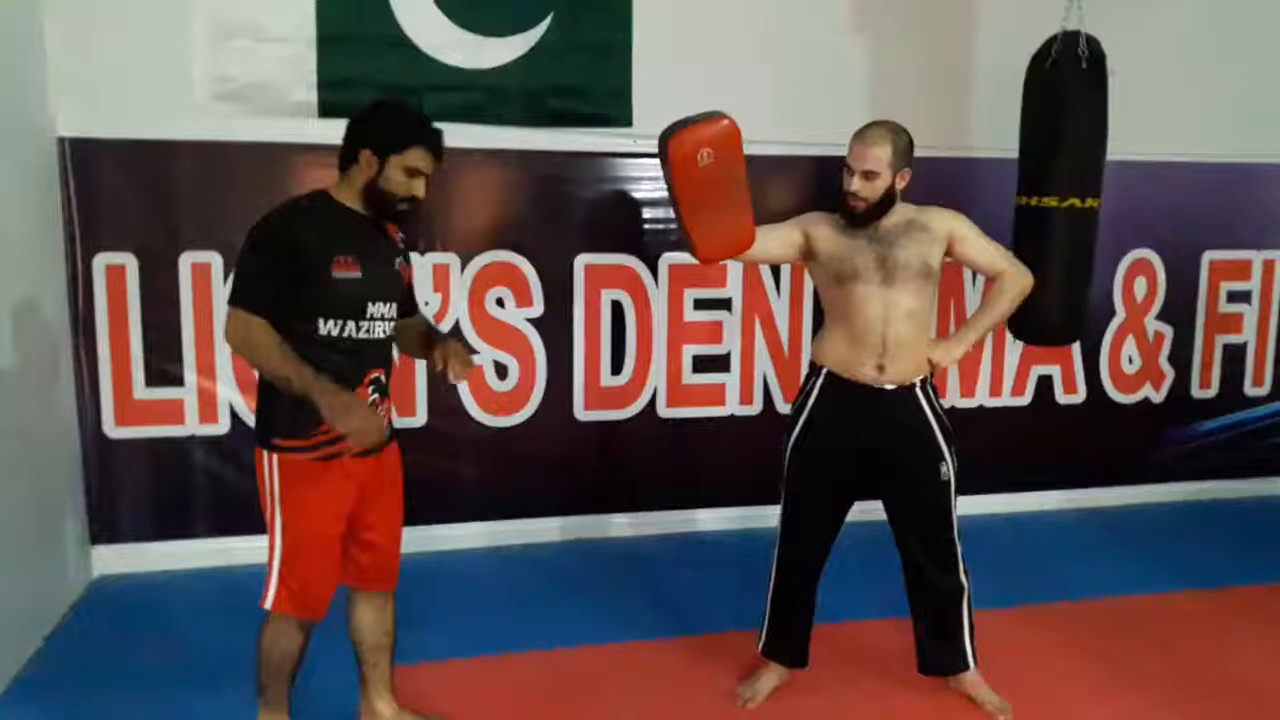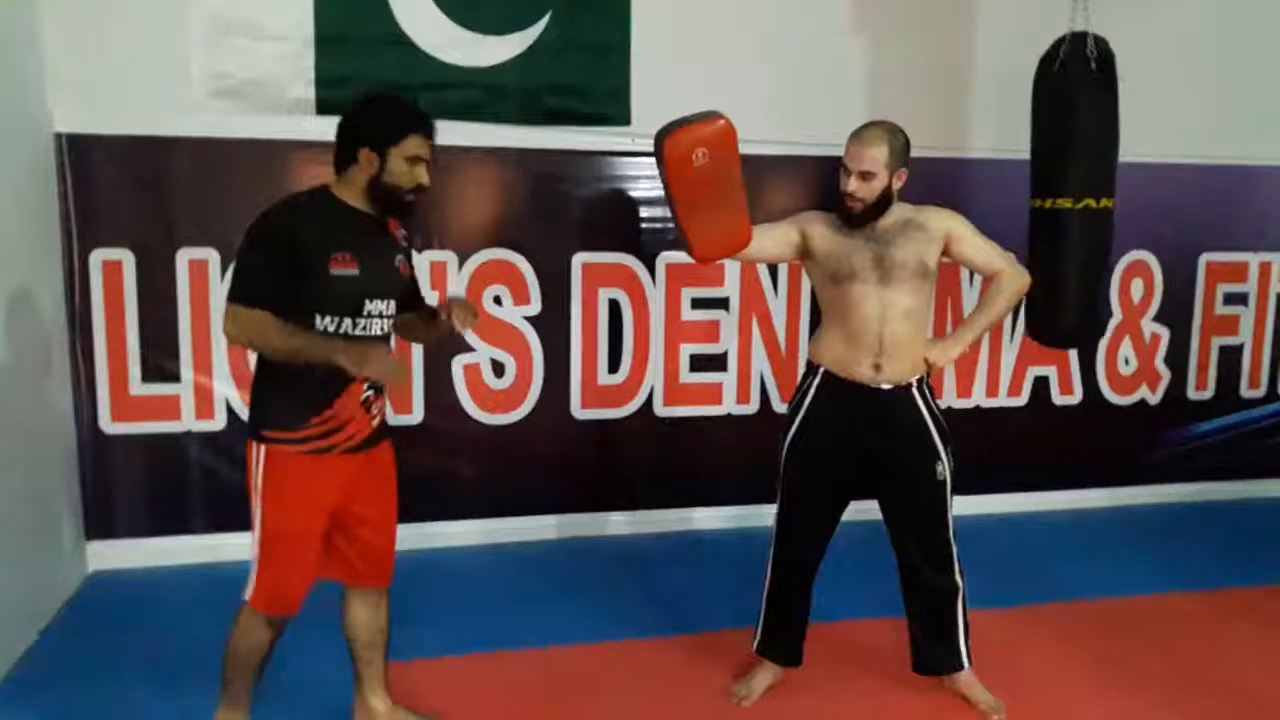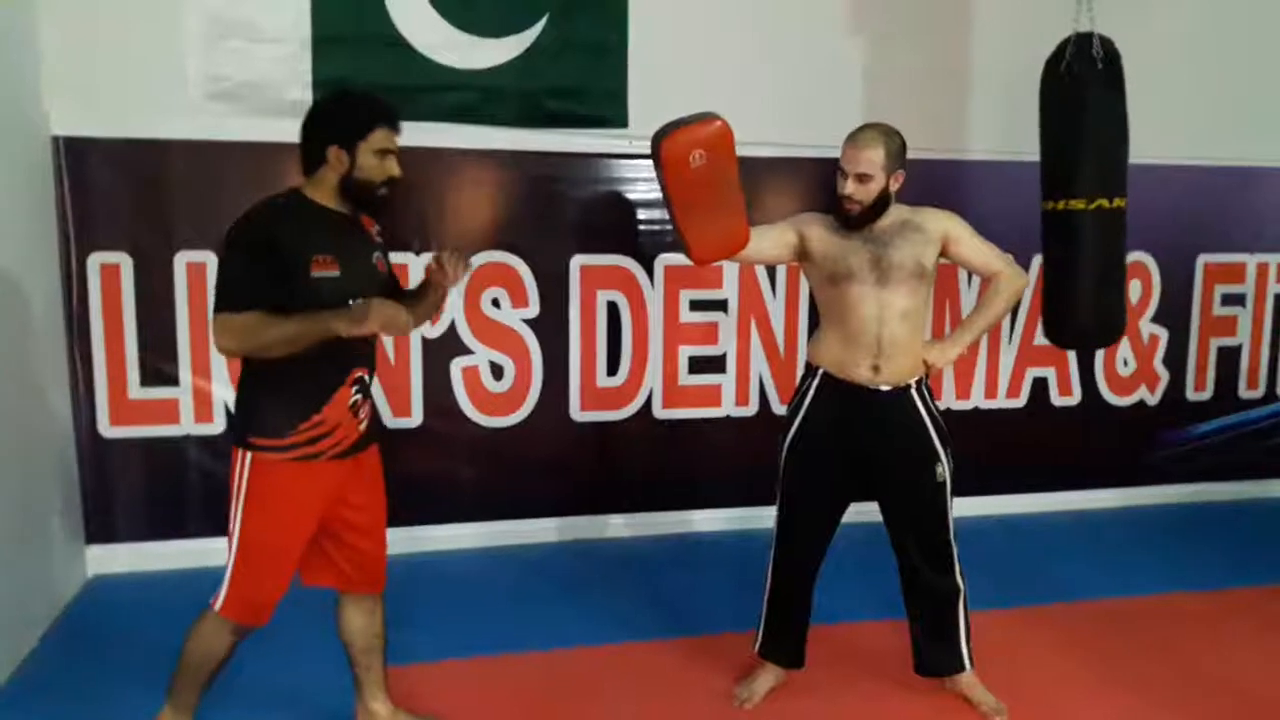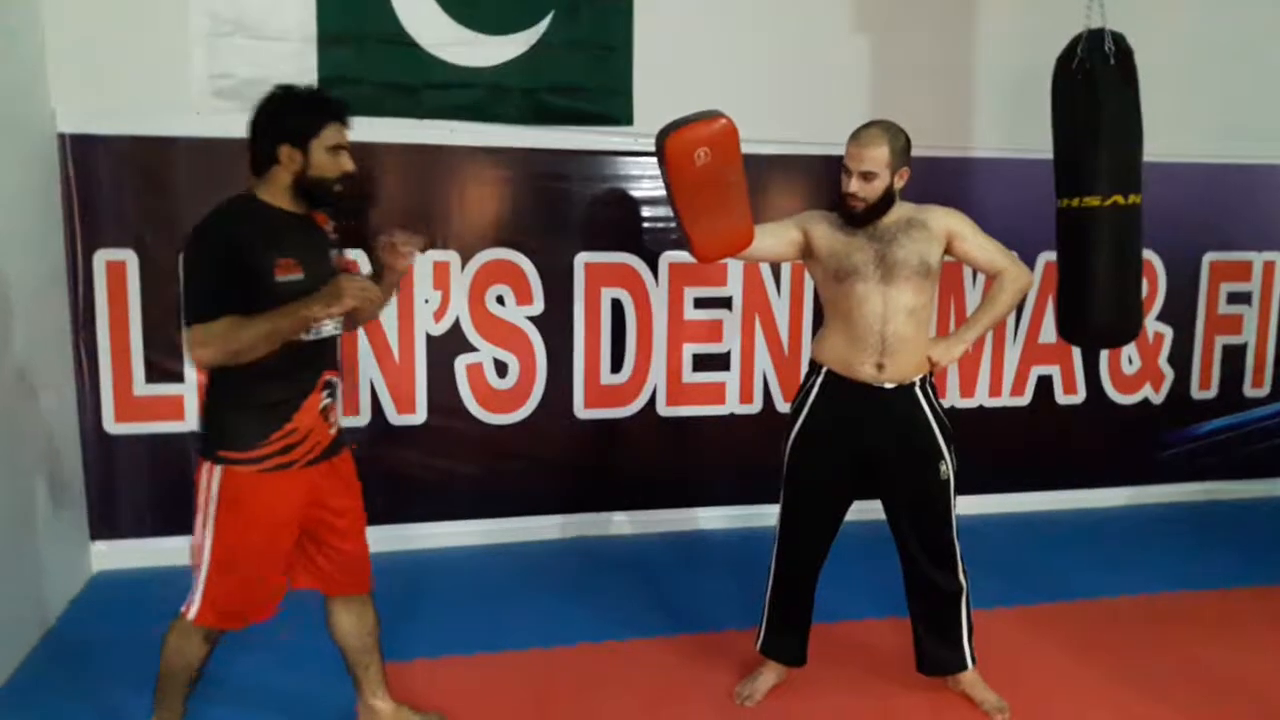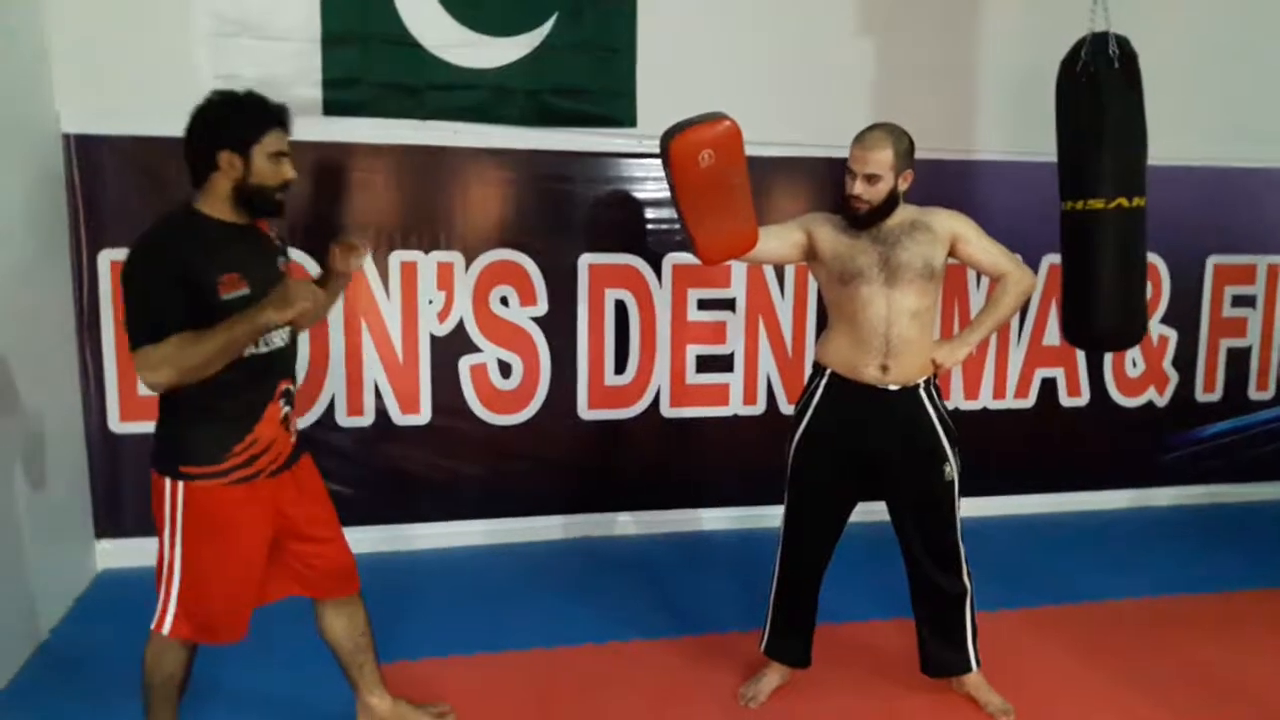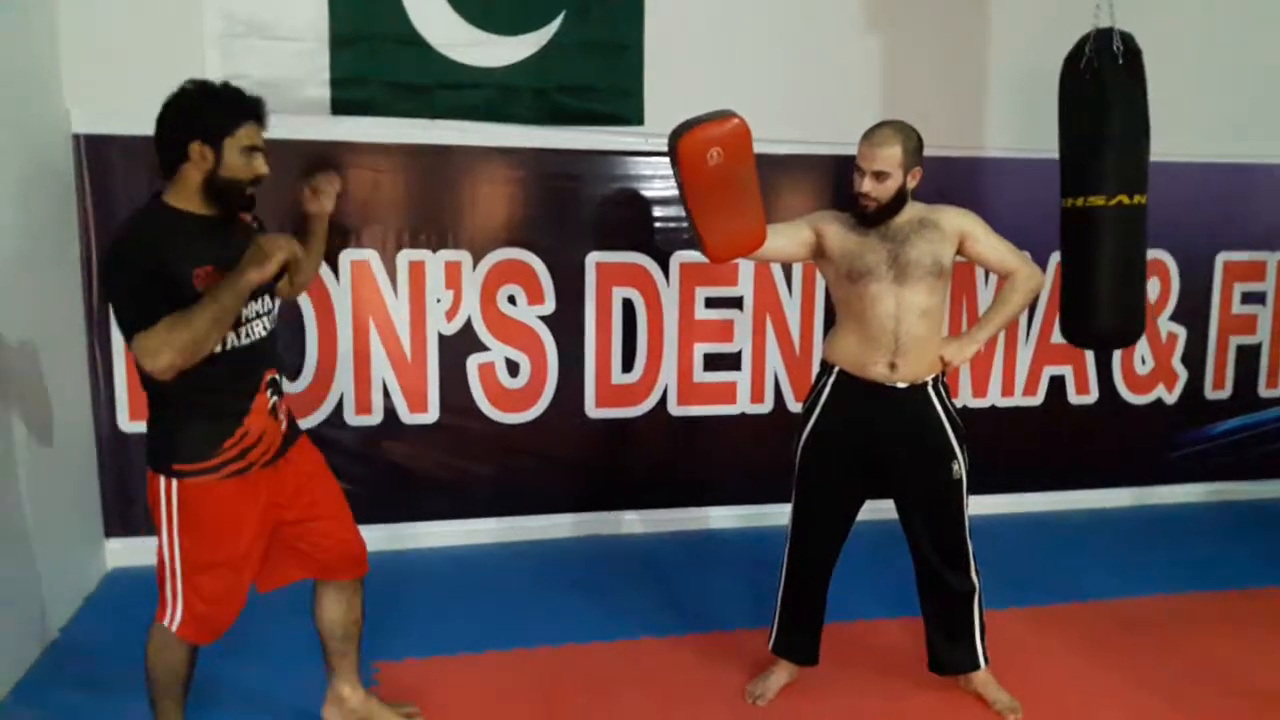
dt=0.2s
person 1, frame 1
left shoulder: (389, 237)
right shoulder: (289, 229)
right elbow: (244, 329)
left wrist: (437, 344)
right wrist: (326, 397)
left hip: (373, 441)
right hip: (302, 446)
left knee: (376, 578)
right knee: (297, 596)
person 1, frame 2
left shoulder: (390, 233)
right shoulder: (290, 225)
left elbow: (405, 316)
right elbow: (242, 323)
left wrist: (443, 317)
right wrist: (343, 352)
left hip: (368, 439)
right hip: (293, 443)
left knee: (370, 574)
right knee: (275, 591)
person 1, frame 3
left shoulder: (363, 230)
right shoulder: (267, 229)
left elbow: (394, 314)
right elbow: (231, 334)
left wrist: (433, 292)
right wrist: (343, 320)
left hip: (354, 444)
right hip: (279, 450)
left knee: (363, 579)
right knee: (245, 597)
person 1, frame 4
left shoulder: (317, 227)
right shoulder: (225, 234)
left elbow: (348, 315)
right elbow: (206, 347)
left wrist: (390, 274)
right wrist: (312, 305)
left hip: (323, 449)
right hip: (248, 459)
left knee: (350, 579)
right knee: (213, 605)
person 1, frame 5
left shoulder: (258, 235)
right shoulder: (165, 250)
right elbow: (158, 369)
left wrist: (332, 281)
right wrist: (262, 313)
left hip: (281, 459)
right hip: (208, 474)
left knee: (335, 580)
right knee: (185, 616)
person 1, frame 6
left shoulder: (238, 222)
right shoulder: (141, 246)
left elbow: (289, 285)
right elbow: (159, 357)
left wrist: (317, 220)
right wrist: (245, 274)
left hip: (279, 444)
right hip: (201, 467)
left knee: (343, 560)
right knee: (189, 613)
person 2, frame 1
left shoulder: (939, 227)
right shoulder: (817, 231)
left elbow: (1016, 276)
left wrist: (960, 342)
left hip: (909, 406)
right hip: (833, 403)
left knee: (934, 546)
right knee: (801, 542)
left ankle: (957, 666)
right ankle: (780, 658)
person 2, frame 2
left shoulder: (936, 226)
right shoulder: (813, 229)
left elbow: (1012, 276)
left wrist: (957, 341)
left hip: (906, 407)
right hip: (828, 403)
left knee: (929, 546)
right knee: (797, 541)
left ankle: (952, 665)
right ankle: (775, 657)
person 2, frame 3
left shoulder: (934, 227)
right shoulder: (811, 232)
left elbow: (1011, 276)
right elbow: (731, 244)
left wrist: (956, 342)
left hip: (905, 408)
right hip: (827, 404)
left knee: (929, 547)
right knee: (797, 543)
left ankle: (953, 666)
right ankle: (776, 659)
person 2, frame 4
left shoulder: (938, 224)
right shoulder: (816, 228)
left elbow: (1014, 274)
left wrist: (961, 339)
left hip: (908, 406)
right hip: (832, 401)
left knee: (933, 545)
right knee: (800, 541)
left ankle: (956, 665)
right ankle: (779, 657)
person 2, frame 5
left shoulder: (942, 227)
right shoulder: (819, 231)
left elbow: (1018, 277)
left wrist: (964, 342)
left hip: (912, 408)
right hip: (836, 404)
left knee: (937, 547)
right knee: (804, 542)
left ankle: (960, 667)
right ankle: (783, 658)
person 2, frame 6
left shoulder: (950, 224)
right shoulder: (828, 229)
left elbow: (1027, 275)
left wrist: (973, 339)
left hip: (921, 406)
right hip: (843, 402)
left knee: (945, 545)
right knee: (812, 540)
left ankle: (969, 665)
right ankle: (790, 656)
